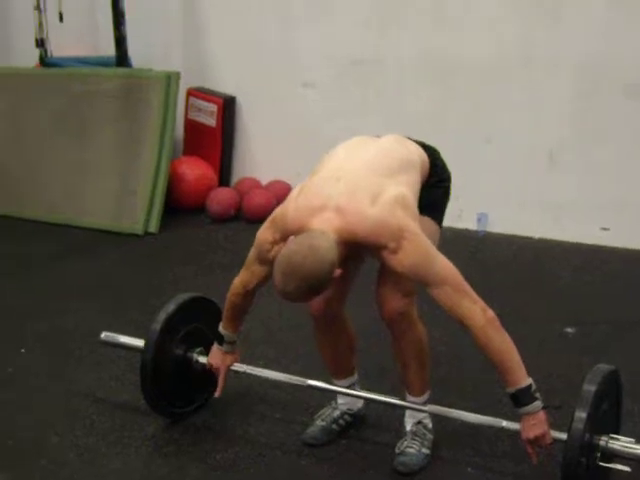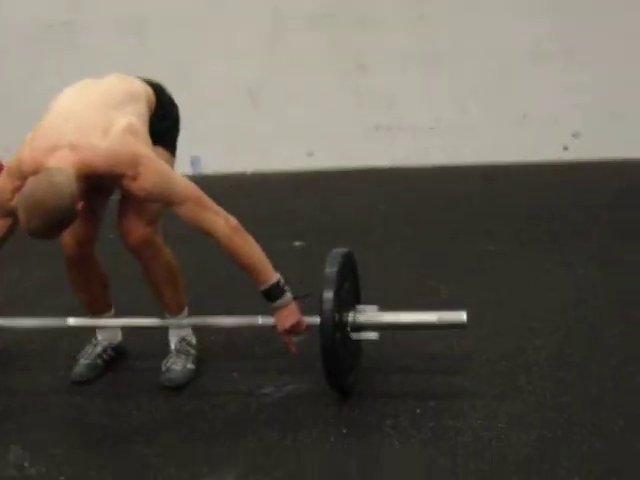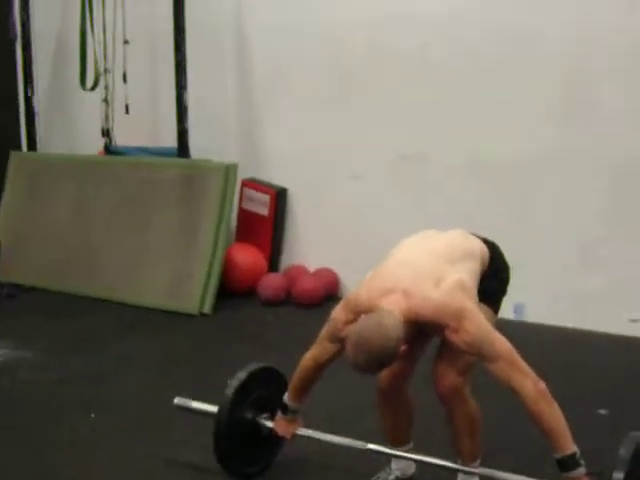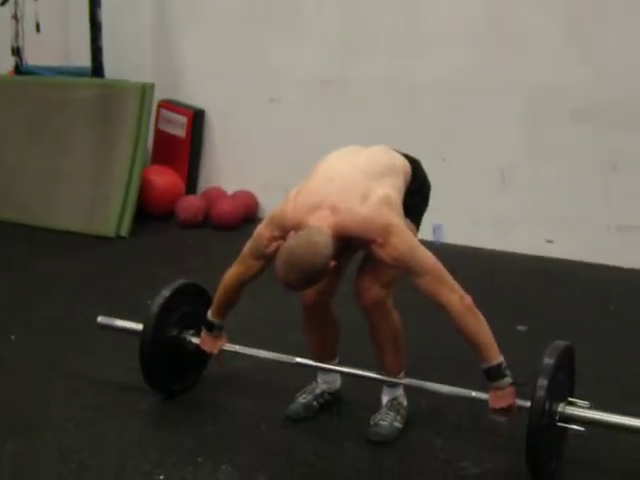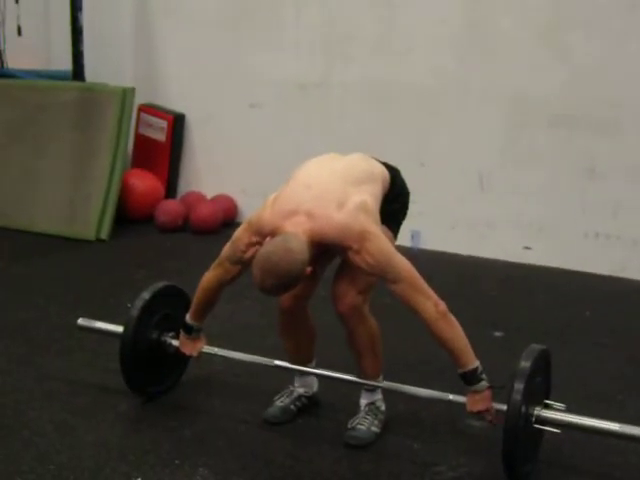
dt=1s
person 1, frame 1
left shoulder: (393, 236)
right shoulder: (282, 226)
left elbow: (478, 315)
right elbow: (244, 284)
left wrist: (528, 404)
right wrist: (226, 342)
left knee: (395, 306)
right knee: (323, 308)
left ankle: (418, 416)
right ankle: (347, 401)
person 1, frame 2
left shoulder: (130, 164)
left elbow: (222, 223)
left wrist: (280, 298)
left knee: (138, 234)
right knee: (74, 246)
left ankle: (182, 336)
right ankle: (107, 336)
person 1, frame 3
left shoulder: (456, 319)
right shoulder: (356, 309)
left elbow: (533, 389)
right elbow: (315, 358)
right wrist: (289, 411)
left knee: (449, 382)
right knee: (389, 383)
person 1, frame 4
left shoulder: (383, 232)
right shoulder: (281, 225)
left elbow: (458, 300)
right elbow: (238, 273)
left wrist: (498, 377)
right wrist: (213, 327)
left knee: (372, 294)
right knee: (313, 298)
left ankle: (395, 396)
right ankle: (327, 383)
person 1, frame 5
left shoulder: (359, 240)
right shoulder: (258, 230)
left elbow: (432, 307)
right elbow: (215, 276)
left wrist: (475, 381)
right wrist: (191, 329)
left knee: (348, 301)
right knee: (289, 302)
left ankle: (373, 400)
right ankle: (304, 386)
